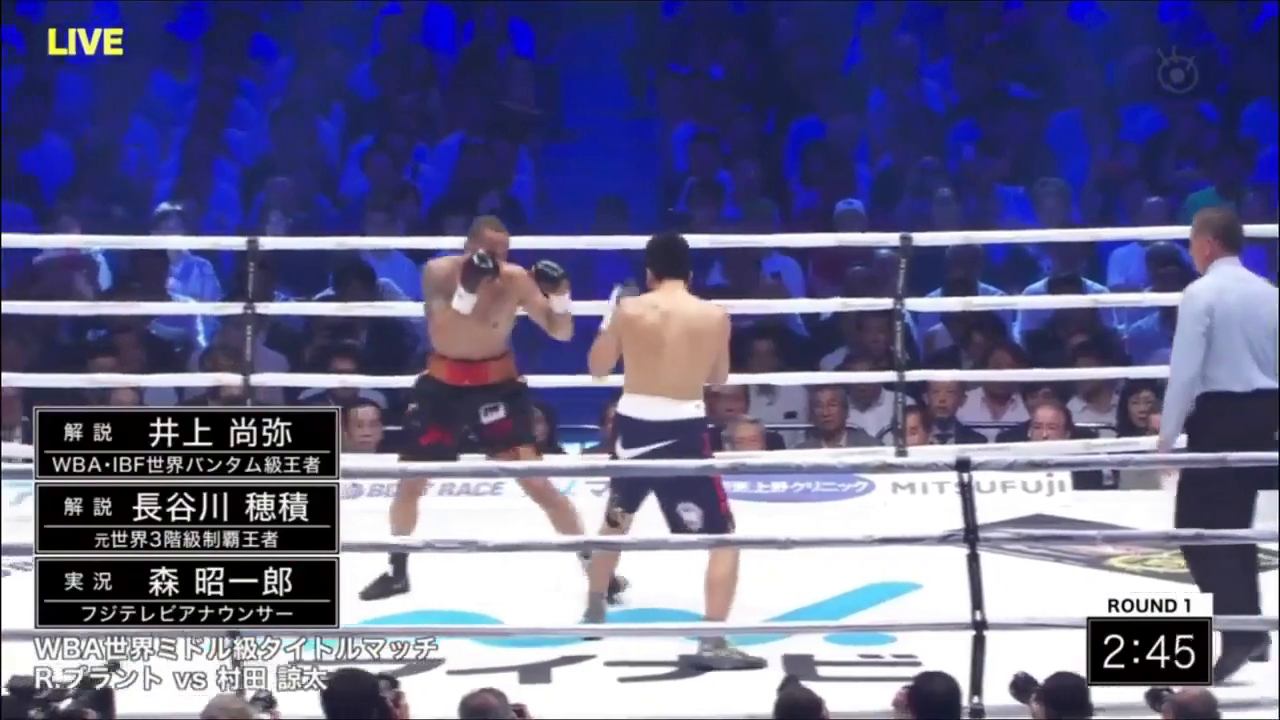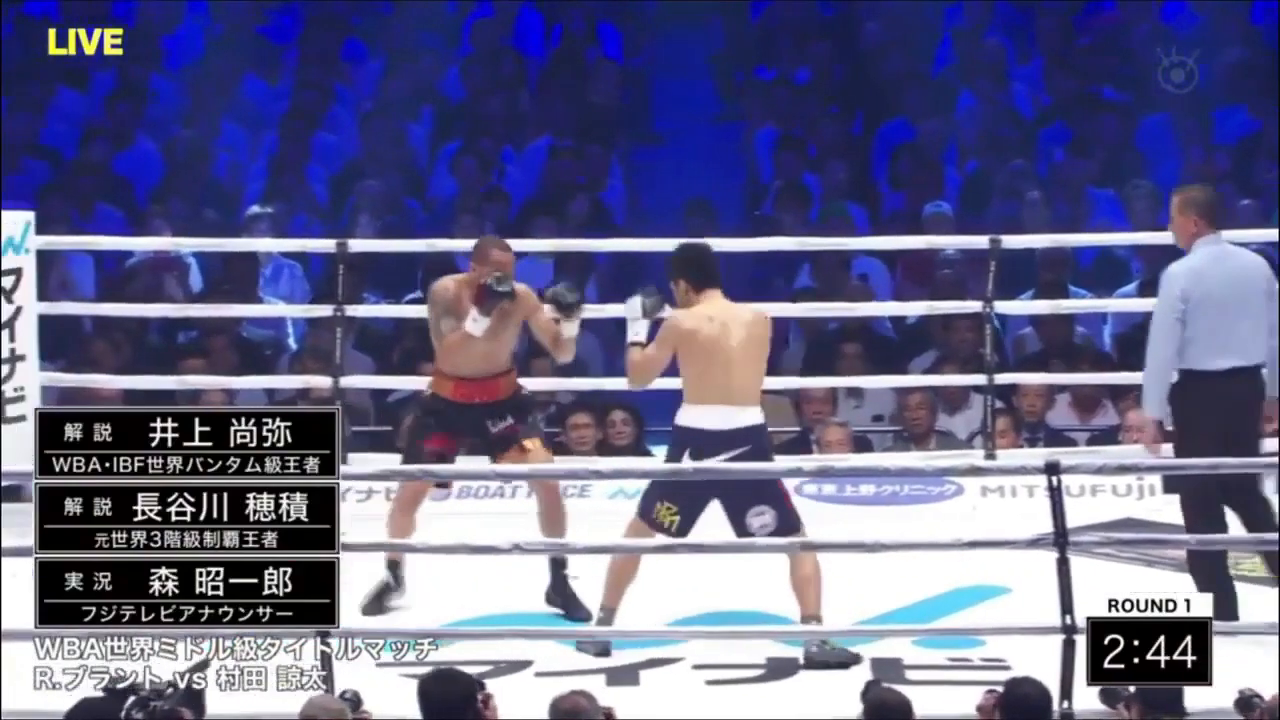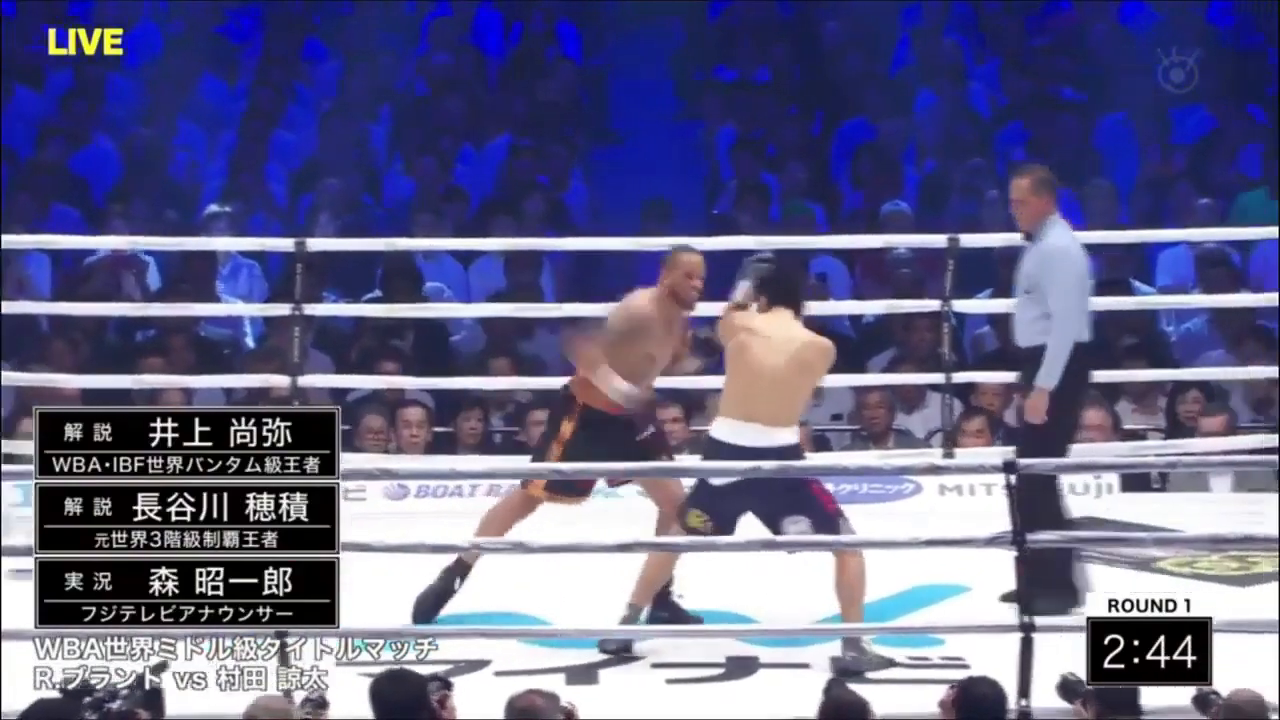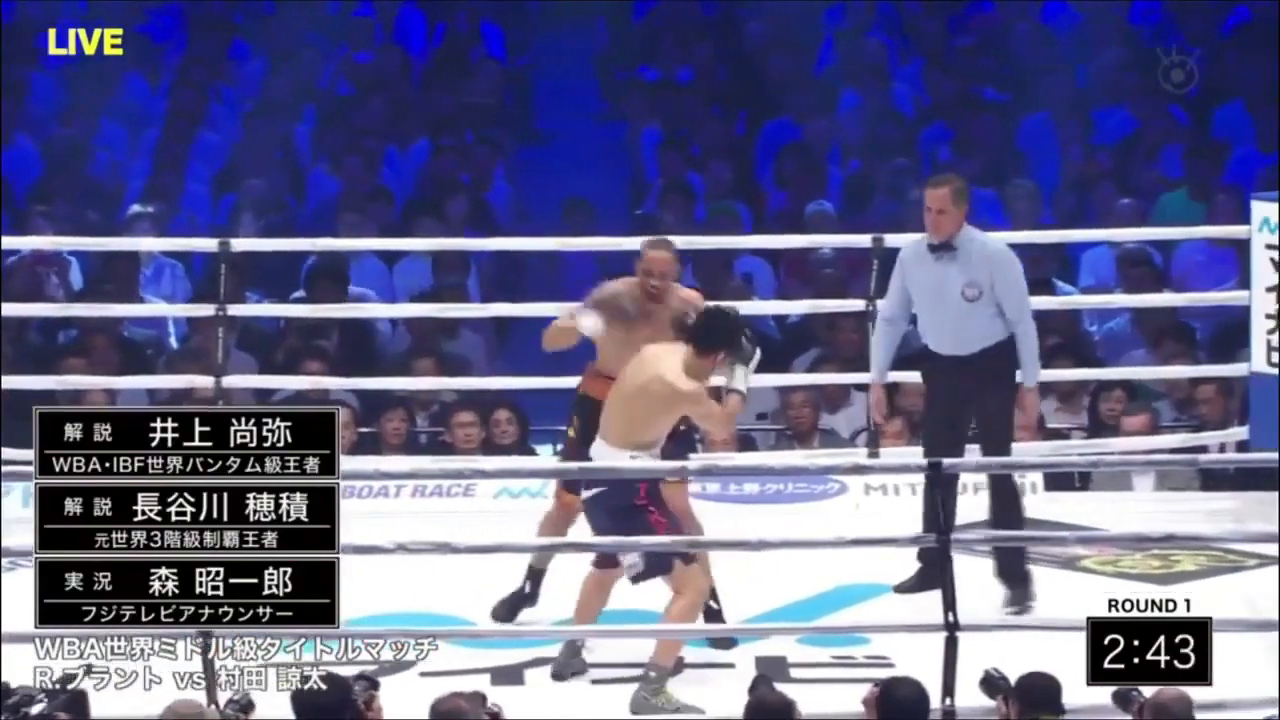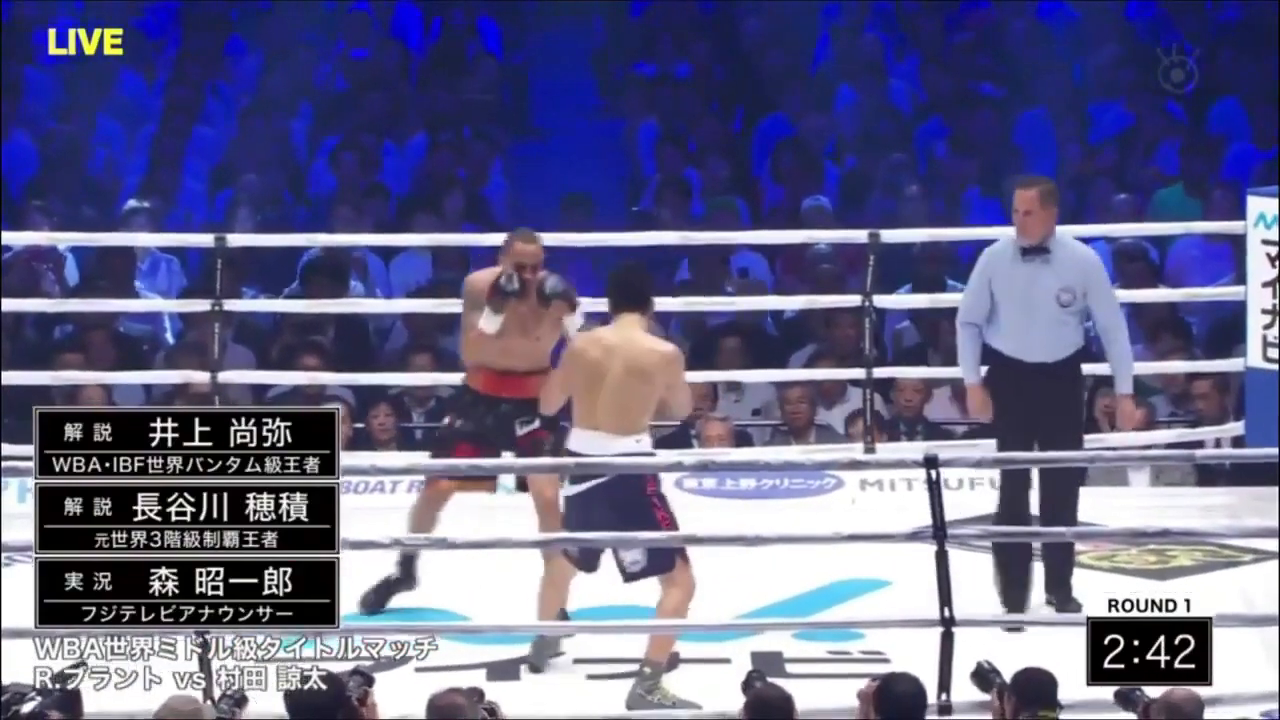
dt=0.7s
person 1, frame 1
left shoulder: (1202, 293)
left elbow: (1185, 371)
left wrist: (1168, 433)
left hip: (1219, 415)
left knee: (1197, 530)
right knee: (1235, 527)
left ankle: (1240, 631)
person 1, frame 2
left shoulder: (1181, 273)
left elbow: (1164, 347)
left wrist: (1151, 411)
left hip: (1200, 391)
left knee: (1200, 497)
right knee: (1244, 492)
left ankle: (1221, 604)
person 1, frame 3
left shoulder: (1057, 248)
right shoulder: (1042, 244)
left elbow: (1066, 323)
left wrist: (1044, 387)
right wrist: (1038, 379)
left hip: (1057, 369)
right hip: (1044, 365)
left knee: (1035, 474)
right knee: (1031, 472)
left ankle: (1052, 585)
right ankle: (1040, 579)
person 1, frame 4
left shoulder: (994, 255)
right shoulder: (912, 256)
left elbow: (1021, 319)
right elbow: (890, 319)
left wrist: (1029, 383)
right wrist: (877, 380)
left hip: (990, 368)
right hip: (941, 370)
left knee: (999, 469)
right knee: (939, 472)
left ankle: (1015, 574)
right ankle: (933, 566)
person 1, frame 5
left shoulder: (1083, 260)
right shoulder: (994, 258)
left elbow: (1112, 325)
right elbow: (969, 322)
left wrist: (1124, 391)
right wrist: (973, 382)
left hip: (1061, 378)
right hip: (1008, 377)
left knee: (1063, 483)
right knee: (1014, 482)
left ankle: (1059, 583)
right ankle: (1013, 593)
person 2, frame 1
left shoulder: (629, 309)
right shoulder: (715, 316)
left elbow: (597, 367)
left hip: (633, 428)
right hip: (682, 434)
left knee: (615, 525)
right knee: (723, 540)
left ankle: (594, 612)
right ankle: (713, 643)
person 2, frame 2
left shoulder: (681, 323)
right shoulder: (758, 321)
left elbow: (638, 377)
left wrist: (637, 324)
left hip: (695, 443)
right hip: (748, 442)
left knee: (637, 534)
right knee: (796, 542)
left ankle: (601, 629)
right ankle: (816, 638)
person 2, frame 3
left shoulder: (741, 325)
right shoulder: (821, 347)
left elbow: (720, 327)
left wrist: (745, 286)
left hip: (725, 454)
right hip: (780, 460)
right knee: (847, 548)
left ankle: (626, 628)
right ankle: (853, 650)
person 2, frame 4
left shoulder: (651, 352)
right shoulder: (685, 387)
right elbow: (723, 426)
right wrist: (742, 371)
left hip: (600, 474)
right hip: (626, 487)
left knee: (610, 564)
right knee: (694, 583)
left ankle: (570, 653)
right ankle: (651, 689)
person 2, frame 5
left shoulder: (581, 345)
right shoulder: (665, 354)
left elbow: (548, 403)
right elbow: (681, 410)
right hip: (627, 474)
left knee: (567, 561)
right knee: (679, 581)
left ankle: (542, 645)
right ankle: (648, 685)
person 3, frame 1
left shoulder: (517, 279)
right shoulder: (439, 272)
left elbow: (562, 333)
right elbow: (442, 340)
left wrist: (559, 294)
right wrist: (467, 289)
left hip: (496, 383)
right hip: (443, 383)
left knee: (538, 484)
right knee: (410, 483)
left ankle: (593, 561)
right ankle: (397, 569)
person 3, frame 2
left shoulder: (522, 297)
right shoulder: (445, 292)
left elbow: (563, 354)
right elbow: (447, 357)
left wrist: (570, 319)
right wrist: (482, 313)
left hip: (503, 398)
right hip: (451, 400)
left knee: (546, 483)
right knee: (410, 491)
left ankle: (559, 579)
right ankle: (394, 575)
person 3, frame 3
left shoulder: (676, 316)
right shoulder: (641, 308)
left elbow: (676, 361)
right elbow: (582, 350)
right wrist: (624, 392)
left hip: (628, 412)
right hip: (588, 409)
left knee: (674, 500)
right knee: (526, 499)
left ankle: (661, 599)
right ankle: (453, 577)
person 3, frame 4
left shoulder: (690, 304)
right shoulder: (612, 294)
right elbow: (550, 341)
right wrist: (593, 318)
right hip: (600, 404)
left knee: (679, 508)
right knee: (566, 505)
left ankle: (710, 604)
right ankle: (530, 586)
person 3, frame 5
left shoulder: (553, 291)
right shoulder: (478, 285)
right elbow: (469, 354)
left wrist: (568, 310)
right wrist: (494, 308)
left hip: (533, 400)
right hip: (480, 396)
left knee: (547, 497)
right knee: (434, 490)
right ankle: (403, 572)
